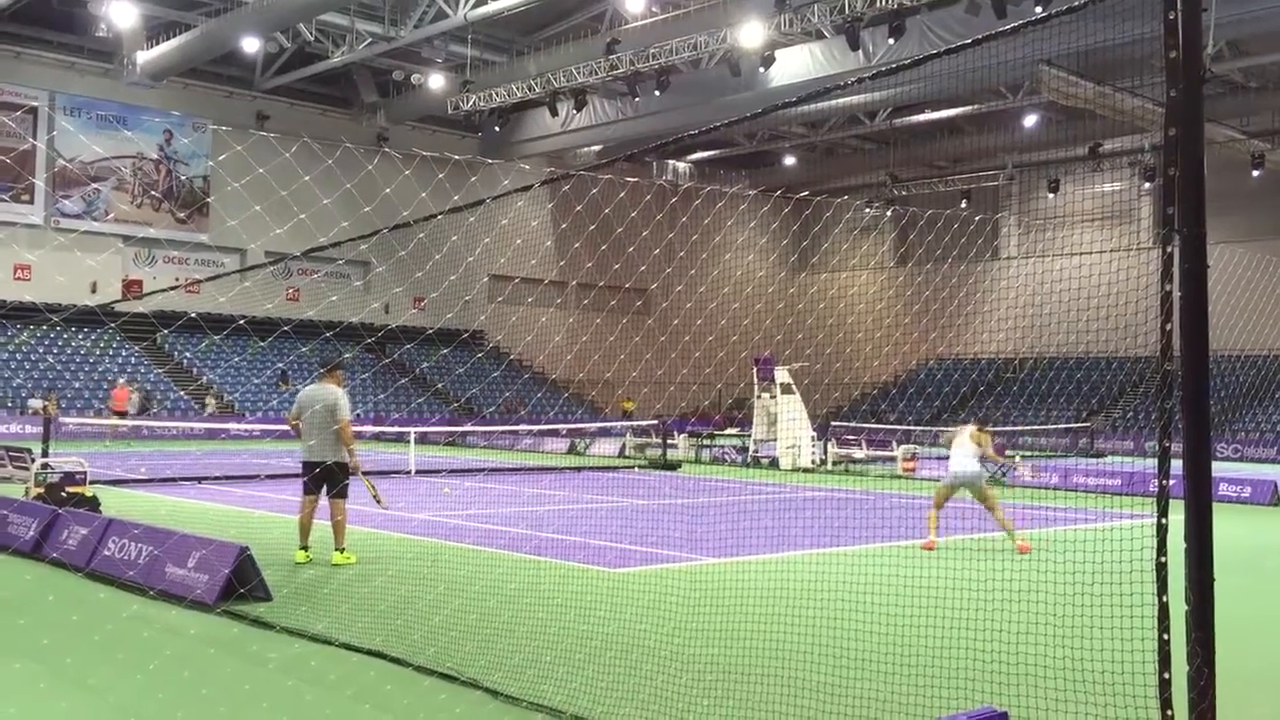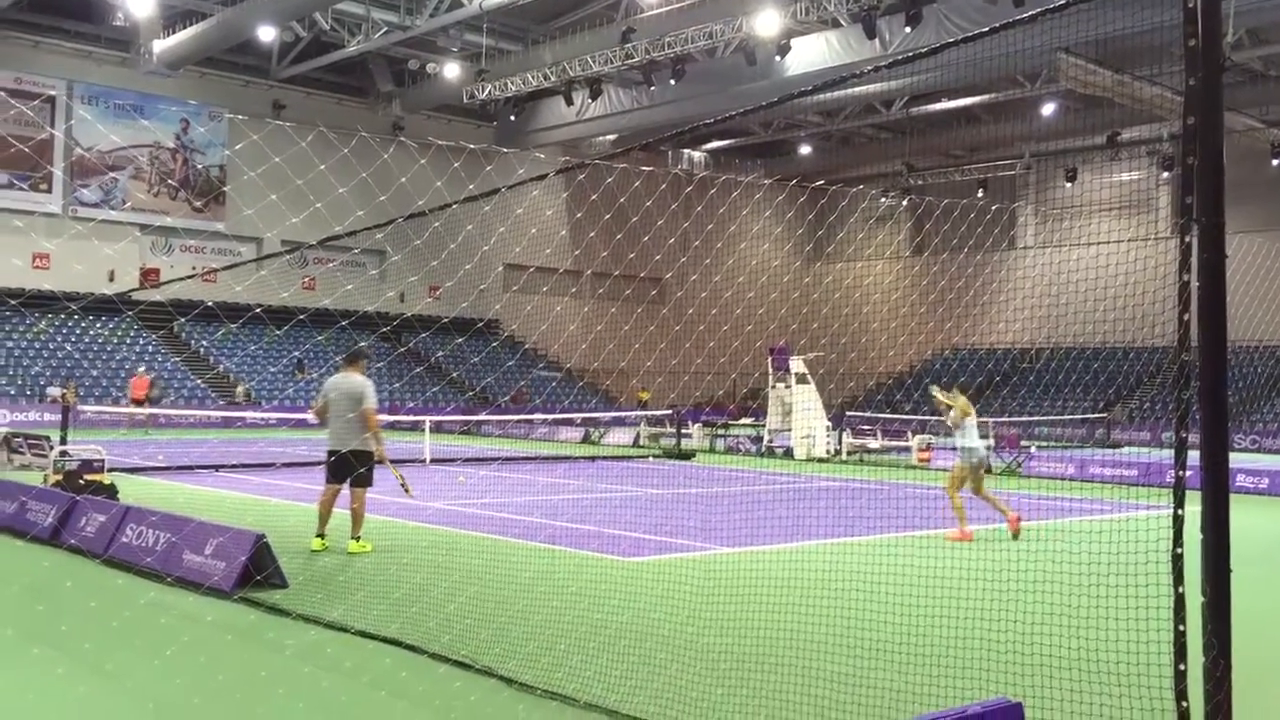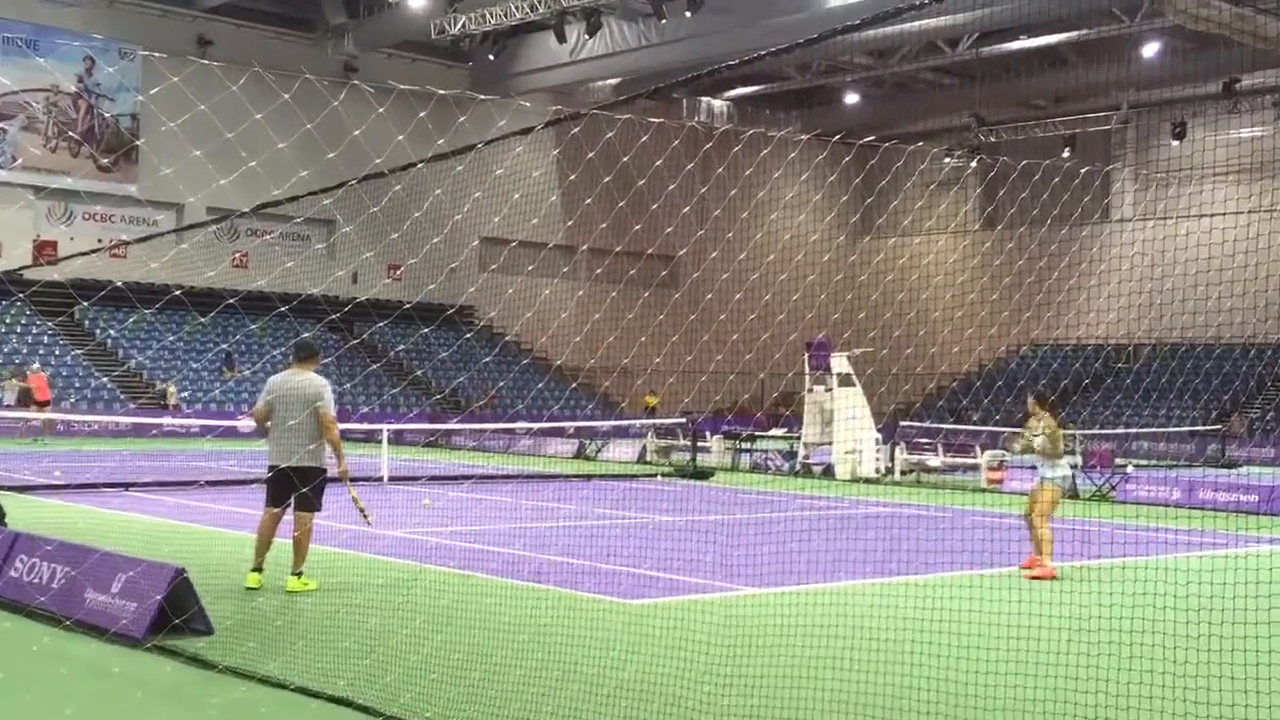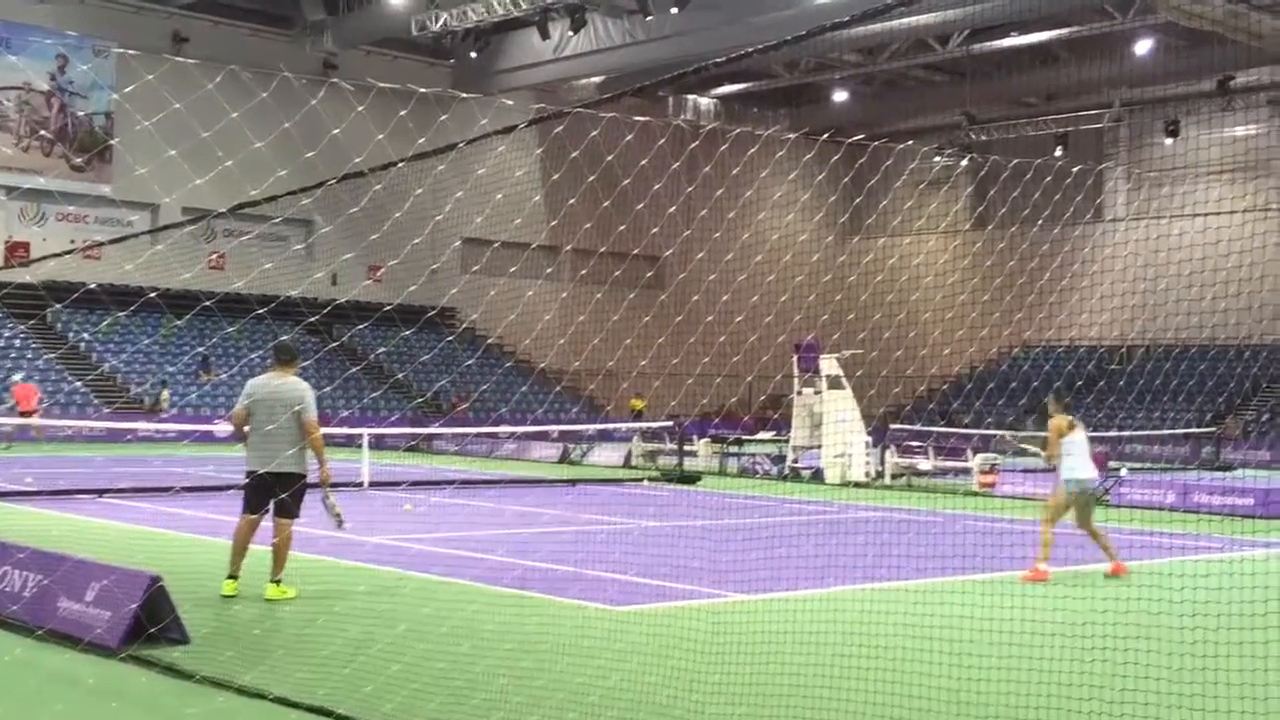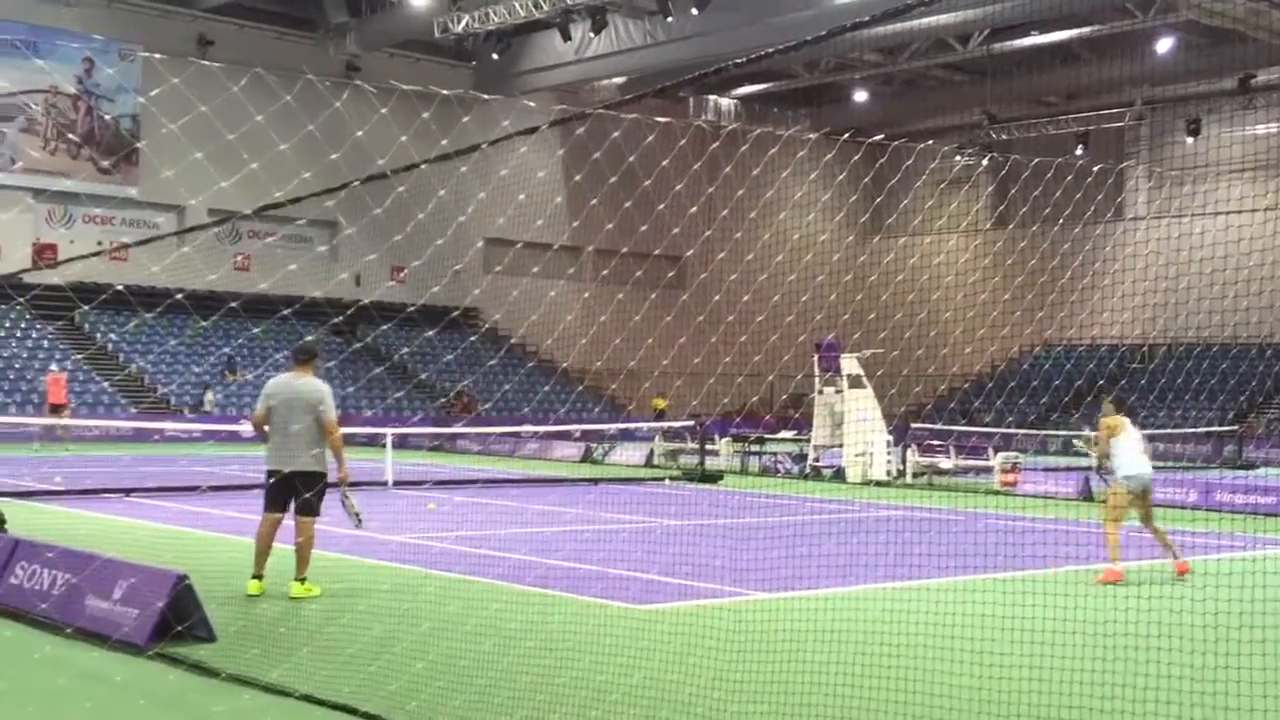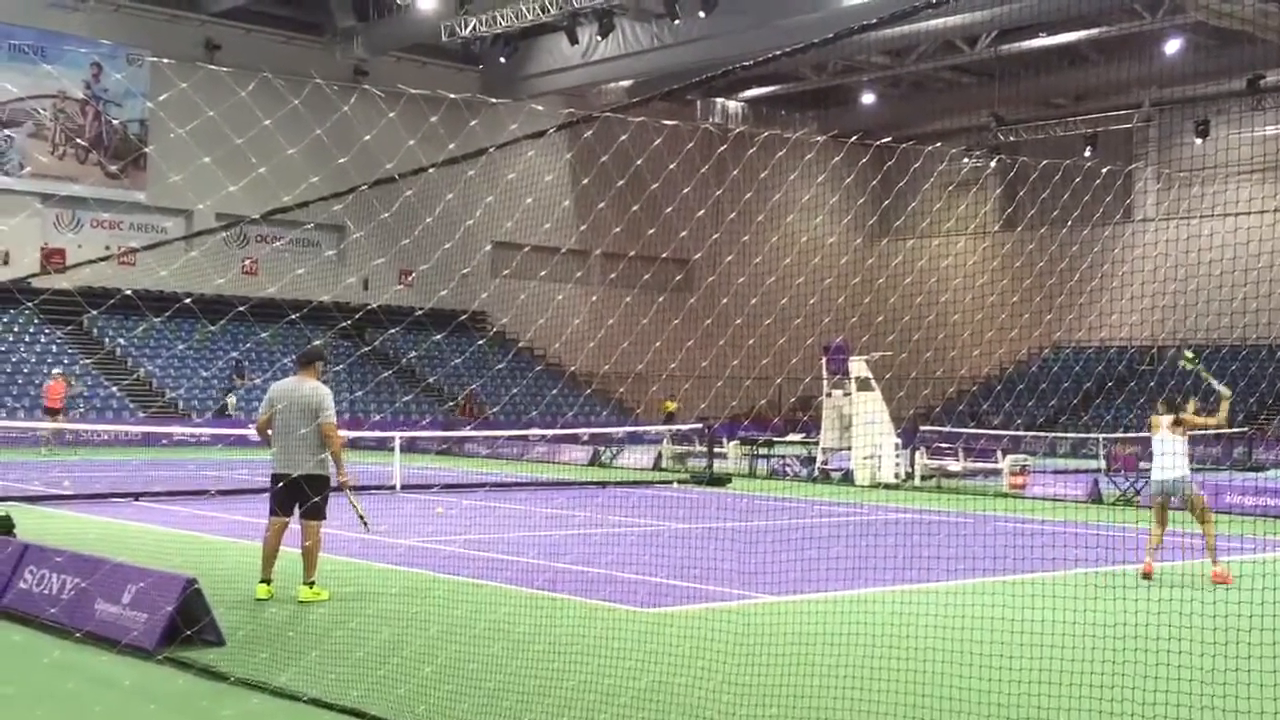
dt=0.4s
person 1, frame 1
left shoulder: (304, 393)
right shoulder: (339, 394)
left elbow: (292, 421)
right elbow: (344, 427)
right wrist: (353, 456)
left hip: (310, 457)
right hip: (335, 458)
left knee: (308, 502)
right knee: (337, 503)
right ankle: (339, 551)
person 1, frame 2
left shoulder: (330, 382)
right shoulder: (364, 383)
left elbow: (318, 411)
right elbow: (370, 416)
right wrist: (379, 445)
left hip: (335, 445)
right hip: (360, 447)
left knee: (330, 489)
right knee: (358, 493)
person 1, frame 3
left shoulder: (274, 381)
right shoulder: (320, 384)
left elbow: (258, 416)
right elbow: (329, 424)
right wrist: (341, 460)
left hip: (278, 459)
right hip: (311, 461)
left knee: (271, 514)
right knee: (304, 518)
left ankle: (256, 571)
right ankle: (296, 576)
person 1, frame 4
left shoulder: (253, 384)
right shoulder: (302, 388)
left elbow: (237, 420)
right elbow: (312, 430)
left wrist: (248, 440)
right wrist: (323, 466)
left hip: (257, 465)
right hip: (291, 467)
left knee: (248, 520)
right knee: (283, 525)
left ankle: (231, 579)
right ankle: (275, 584)
person 1, frame 5
left shoulder: (272, 384)
right shoulder: (320, 388)
left elbow: (257, 421)
right elbow: (331, 430)
right wrist: (341, 465)
left hip: (277, 464)
right hip: (310, 466)
left knee: (270, 519)
right knee: (305, 523)
left ankle: (256, 578)
right ankle: (300, 582)
person 1, frame 6
left shoulder: (276, 388)
right shoulder: (321, 391)
left elbow: (260, 425)
right elbow: (329, 432)
right wrist: (340, 469)
left hip: (281, 468)
right hip: (314, 469)
left knee: (276, 523)
right knee: (311, 526)
left ankle: (265, 583)
right ankle: (308, 586)
